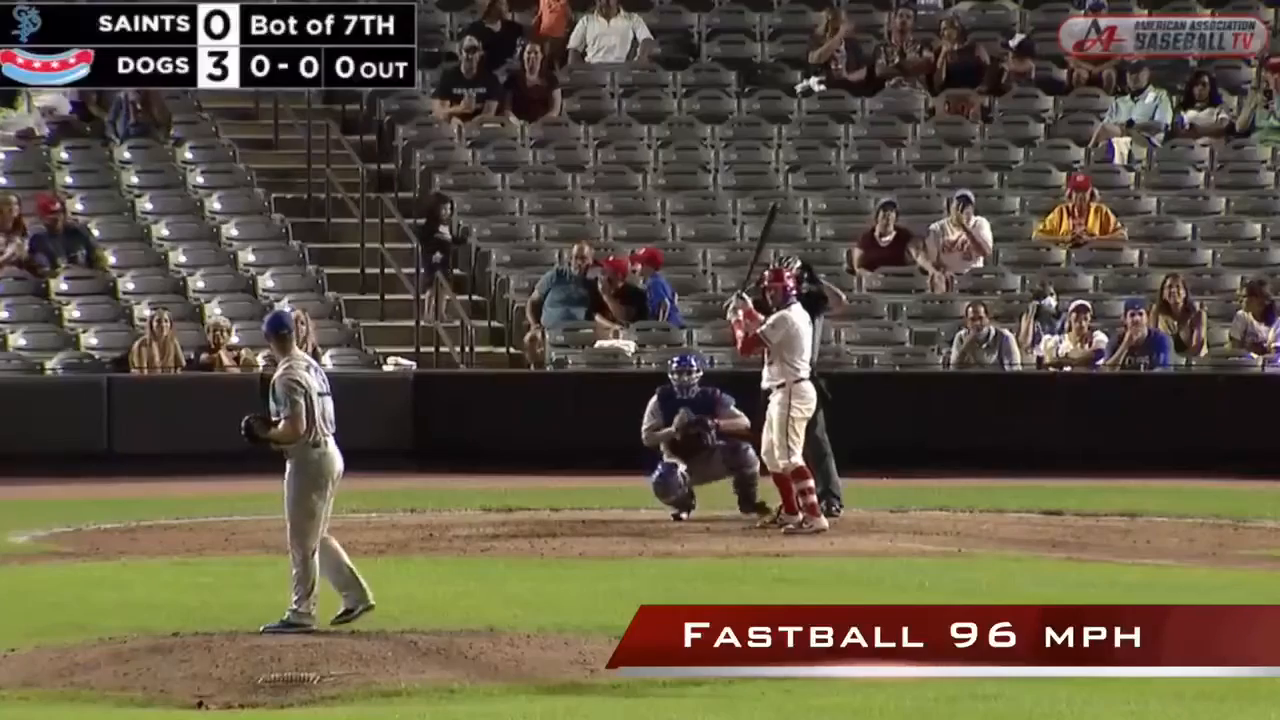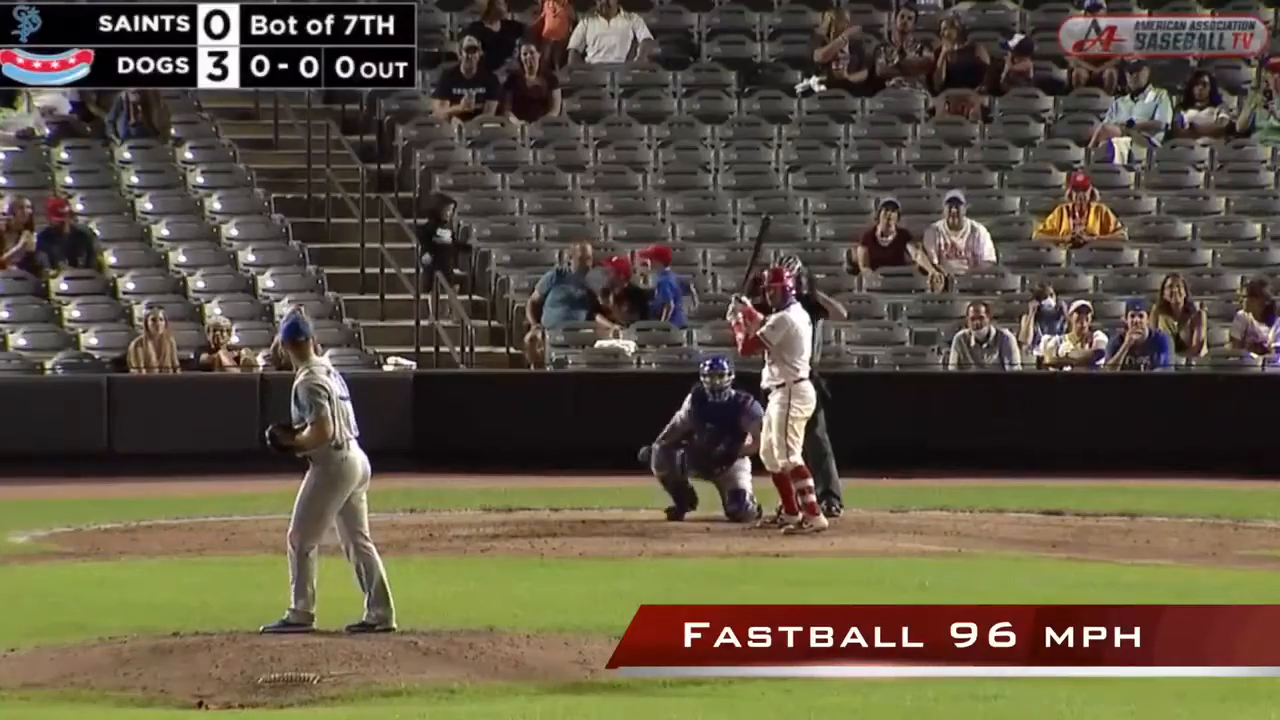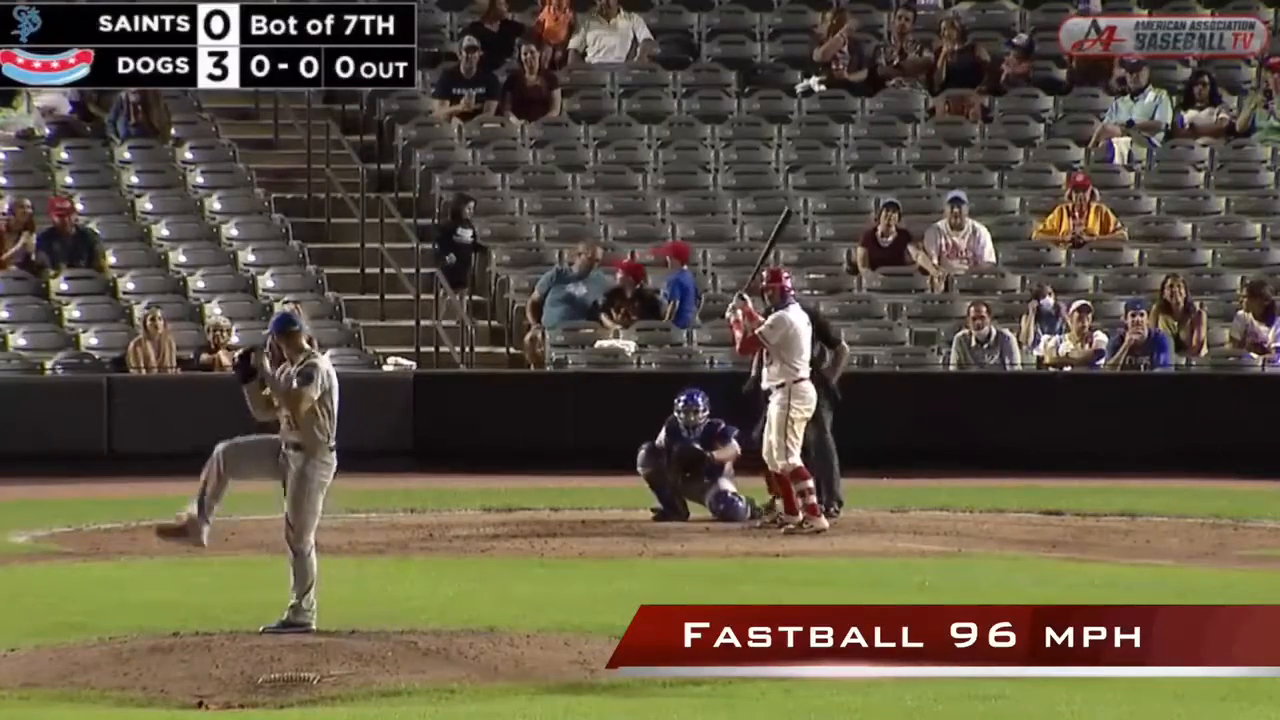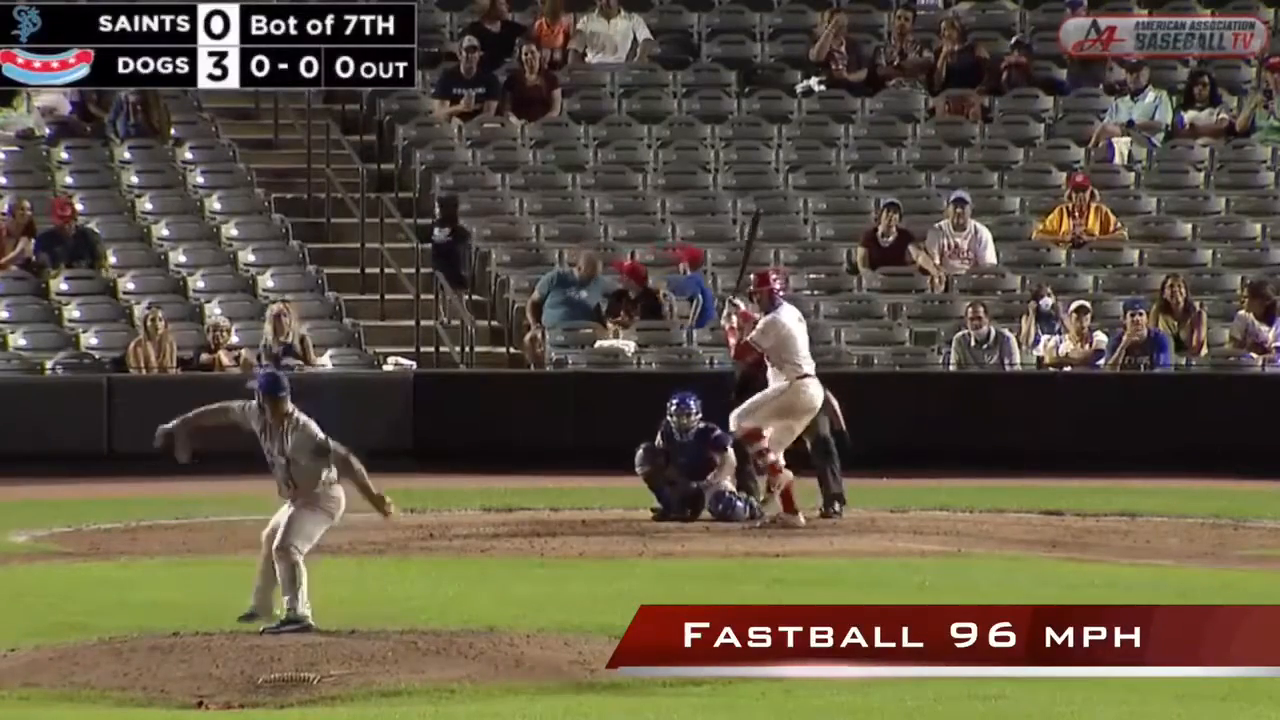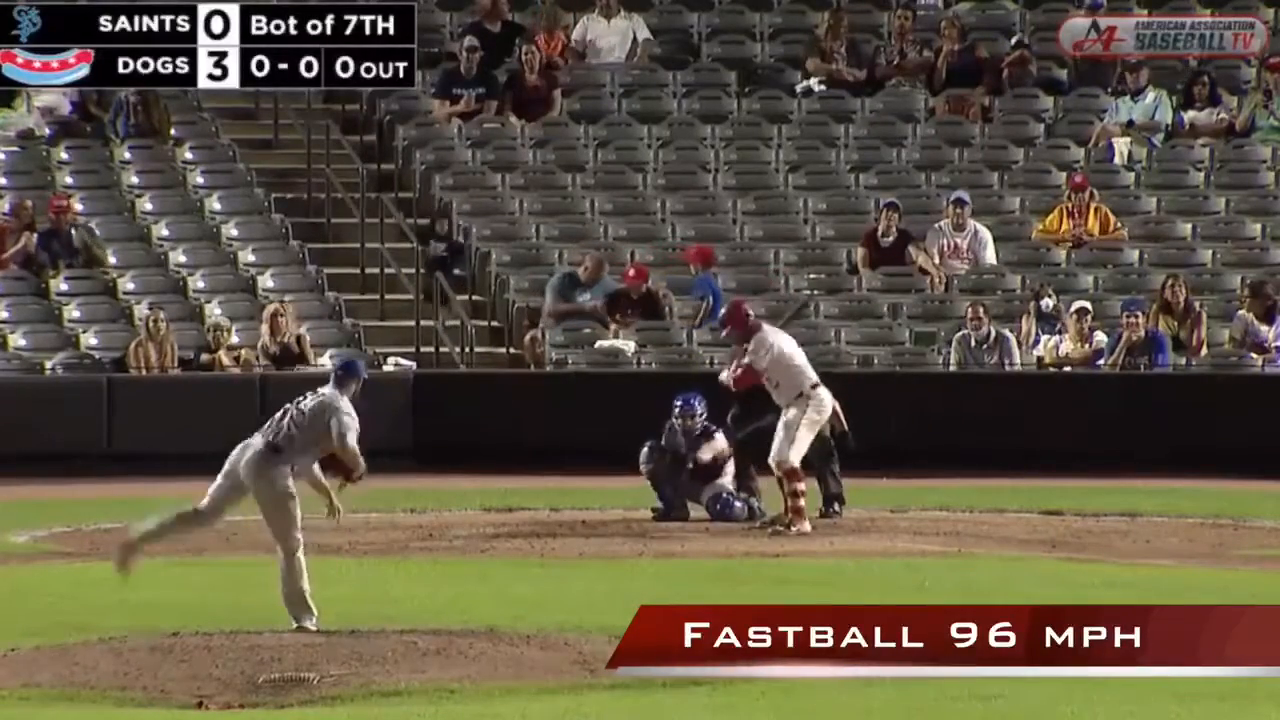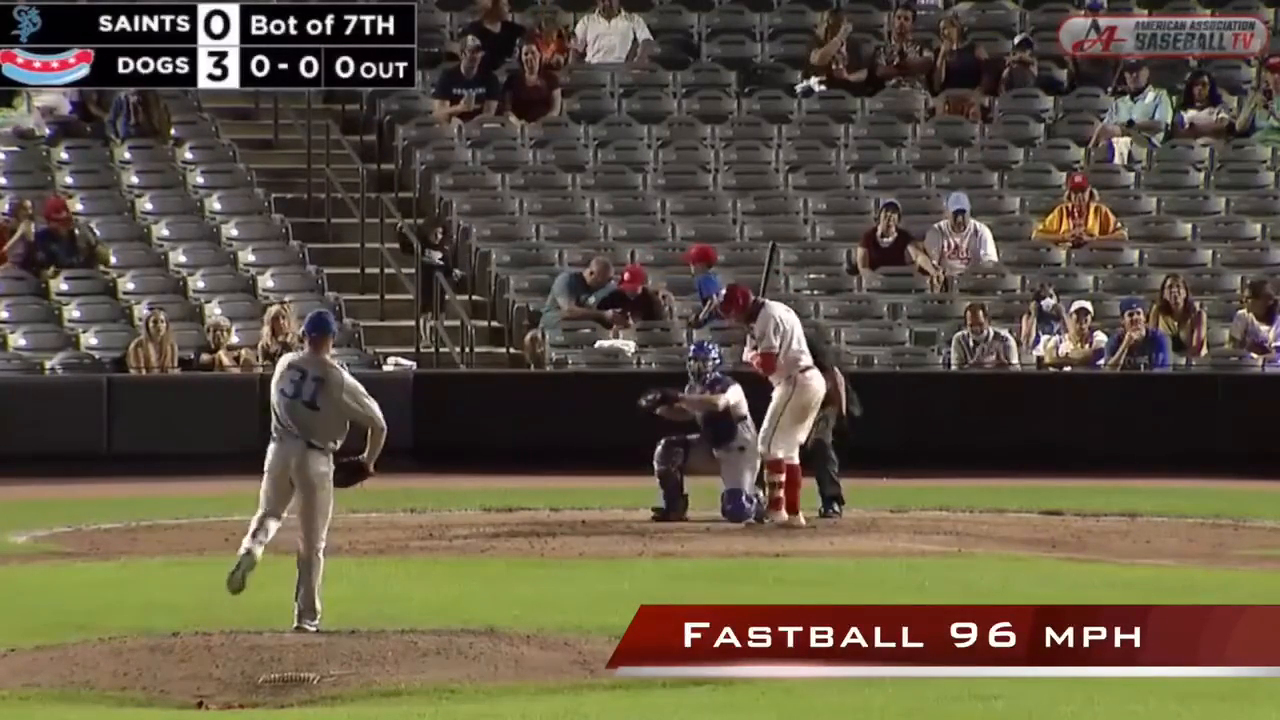
dt=0.7s
person 1, frame 1
left shoulder: (286, 376)
right shoulder: (312, 366)
left elbow: (295, 429)
left wrist: (267, 433)
right wrist: (276, 427)
left hip: (310, 460)
right hip: (329, 453)
left knee: (302, 541)
right knee: (317, 537)
left ankle: (301, 615)
right ankle: (356, 596)
person 1, frame 2
left shoulder: (308, 381)
right shoulder: (329, 371)
left elbow: (322, 432)
left wrist: (292, 441)
right wrist: (297, 434)
left hip: (333, 465)
right hip: (355, 459)
left knee: (301, 539)
right knee: (358, 540)
left ankle: (301, 615)
right ankle: (380, 614)
person 1, frame 3
left shoulder: (315, 367)
right shoulder: (287, 369)
left elbow: (295, 405)
right elbow: (262, 412)
left wrist: (266, 375)
right wrist: (251, 379)
left hip: (311, 459)
right hip: (286, 450)
left knee: (298, 538)
right knee: (224, 453)
left ankle: (301, 615)
right ankle: (196, 526)
person 1, frame 4
left shoulder: (303, 431)
left elbow: (345, 460)
right elbow: (224, 411)
left wrist: (371, 496)
right wrist: (181, 424)
left hip: (320, 501)
right hip: (302, 497)
left knee: (285, 547)
right knee: (271, 540)
left ankle: (298, 614)
right ankle: (263, 607)
person 1, frame 5
left shoulder: (312, 399)
right shoulder: (341, 408)
right elbow: (344, 448)
left wrist: (329, 495)
right wrist: (359, 468)
left hip: (246, 455)
right hip: (270, 470)
left knee: (202, 514)
right knee: (291, 547)
left ankle: (139, 541)
right ankle: (304, 618)
person 1, frame 6
left shoulder: (286, 364)
right shoulder: (343, 382)
right elbow: (378, 426)
right wrist: (369, 460)
left hip: (279, 453)
right hip: (315, 461)
left knee: (269, 513)
right knee: (312, 545)
left ankle: (249, 553)
right ankle: (306, 618)
person 2, frame 1
left shoulder: (785, 317)
right shoulder: (797, 314)
left elbow: (746, 346)
right elbow: (767, 330)
left wrist: (736, 318)
right wrist: (748, 311)
left hip: (791, 394)
right hip: (783, 394)
left knee: (789, 457)
right knee: (771, 455)
left ankle: (815, 517)
right ankle: (791, 513)
person 2, frame 2
left shoulder: (785, 318)
right shoulder: (797, 314)
left elbow: (746, 348)
right elbow: (766, 328)
left wrist: (736, 321)
right wrist: (747, 310)
left hip: (790, 394)
right hip: (782, 393)
left knee: (788, 456)
right knee: (770, 455)
left ankle: (814, 516)
right ankle: (791, 513)
person 2, frame 3
left shoulder: (782, 317)
right shoulder: (796, 314)
left elbow: (744, 347)
right elbow: (767, 334)
left wrist: (735, 318)
right wrist: (748, 311)
left hip: (790, 394)
right hip: (787, 393)
left knee: (787, 457)
right knee: (773, 456)
left ankle: (815, 516)
right ankle: (791, 513)
person 2, frame 4
left shoulder: (773, 321)
right shoulder: (790, 312)
left elbow: (739, 353)
left wrist: (730, 325)
right wrist: (743, 314)
left hip: (796, 389)
right hip: (809, 391)
left knee: (740, 421)
right knee: (770, 448)
left ankle: (775, 475)
right ankle: (790, 512)
person 2, frame 5
left shoulder: (761, 342)
right shoulder: (769, 334)
left elbow: (740, 381)
left wrist: (726, 376)
right wrist: (738, 367)
left hip: (811, 401)
right hip: (796, 403)
left knee: (784, 457)
right knee: (779, 459)
left ankle: (799, 519)
right ankle: (791, 513)
person 2, frame 6
left shoulder: (766, 317)
right shoulder: (777, 309)
left elbow: (766, 365)
left wrist: (751, 356)
right wrist: (754, 353)
left hip: (797, 383)
right hip: (809, 381)
left knee: (770, 445)
right knee: (787, 448)
left ankle: (775, 510)
right ankle: (792, 513)
